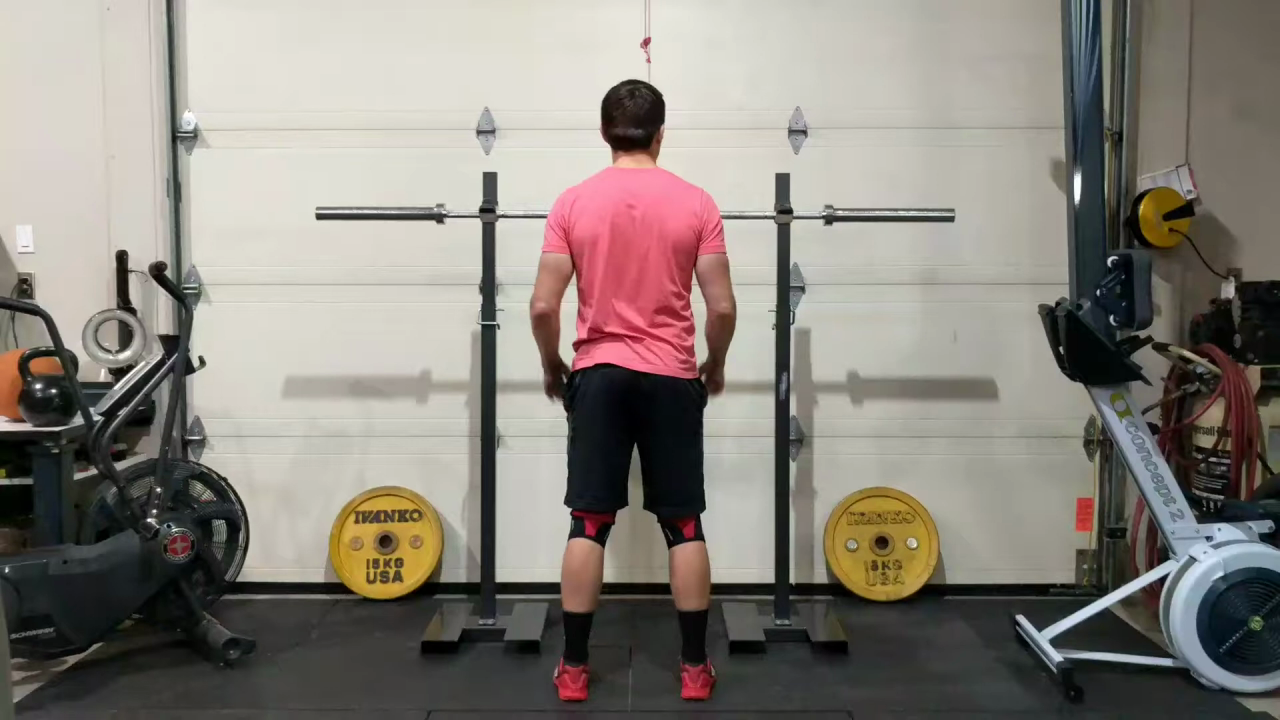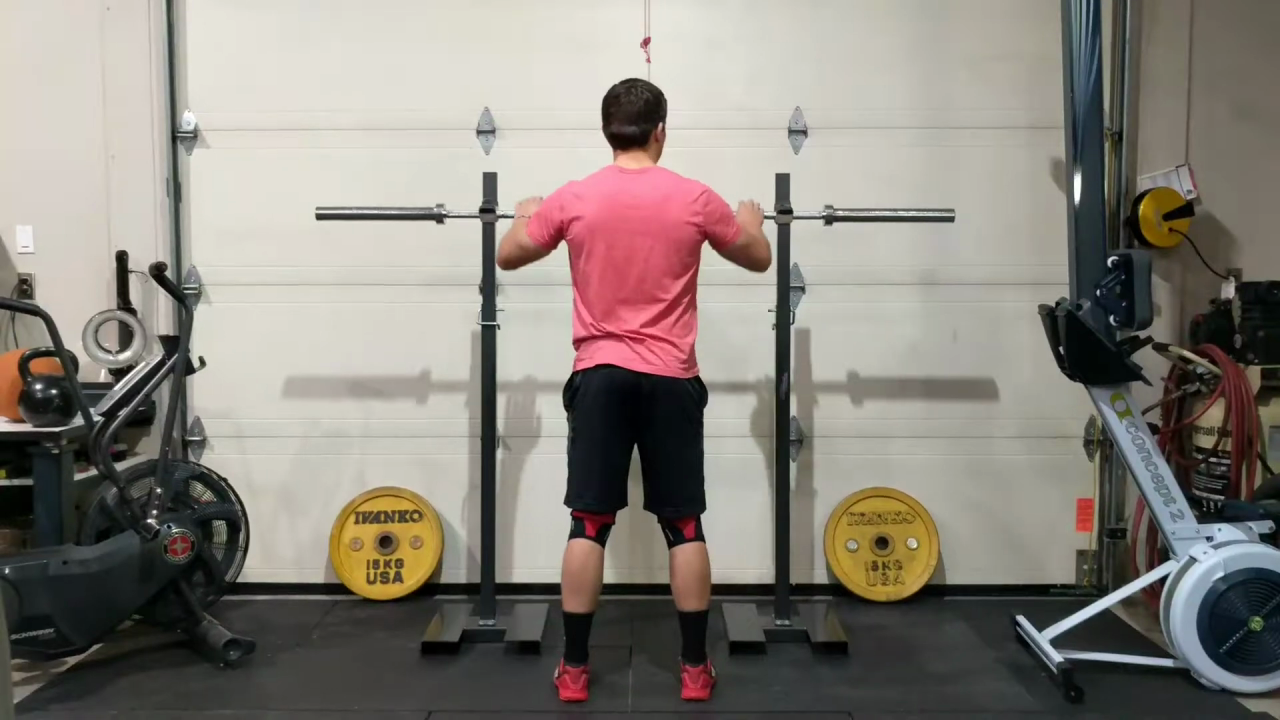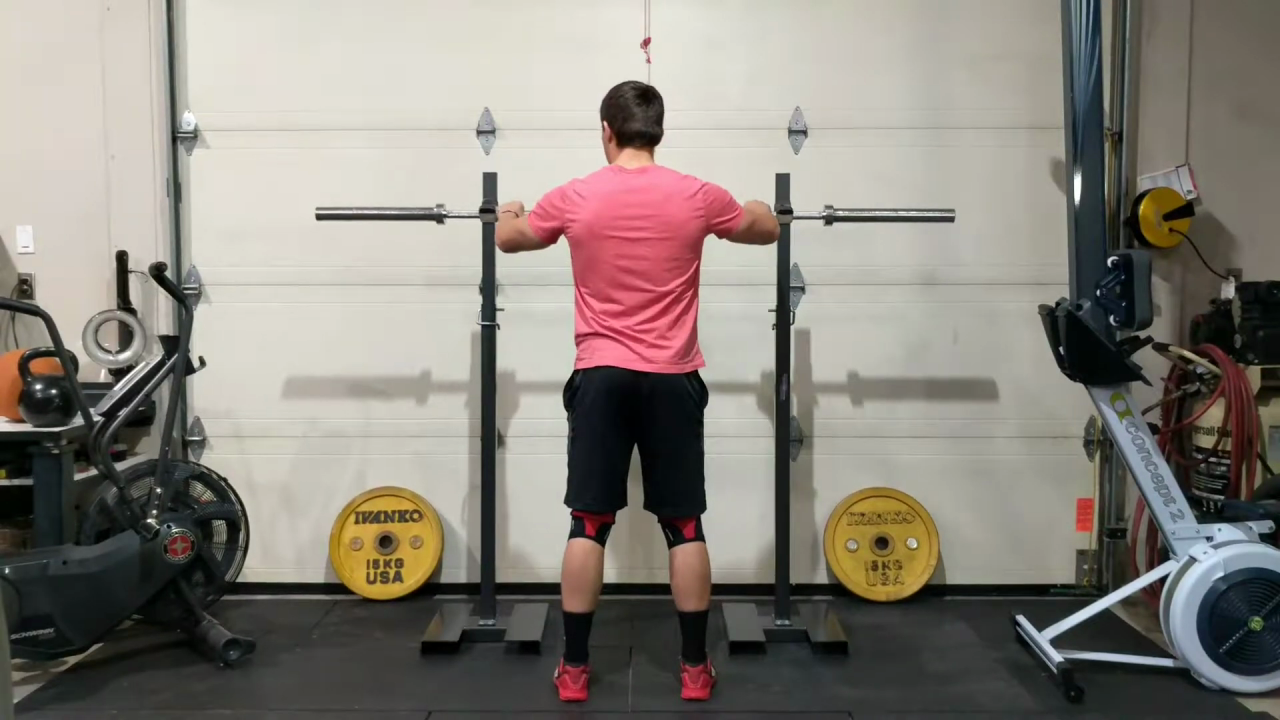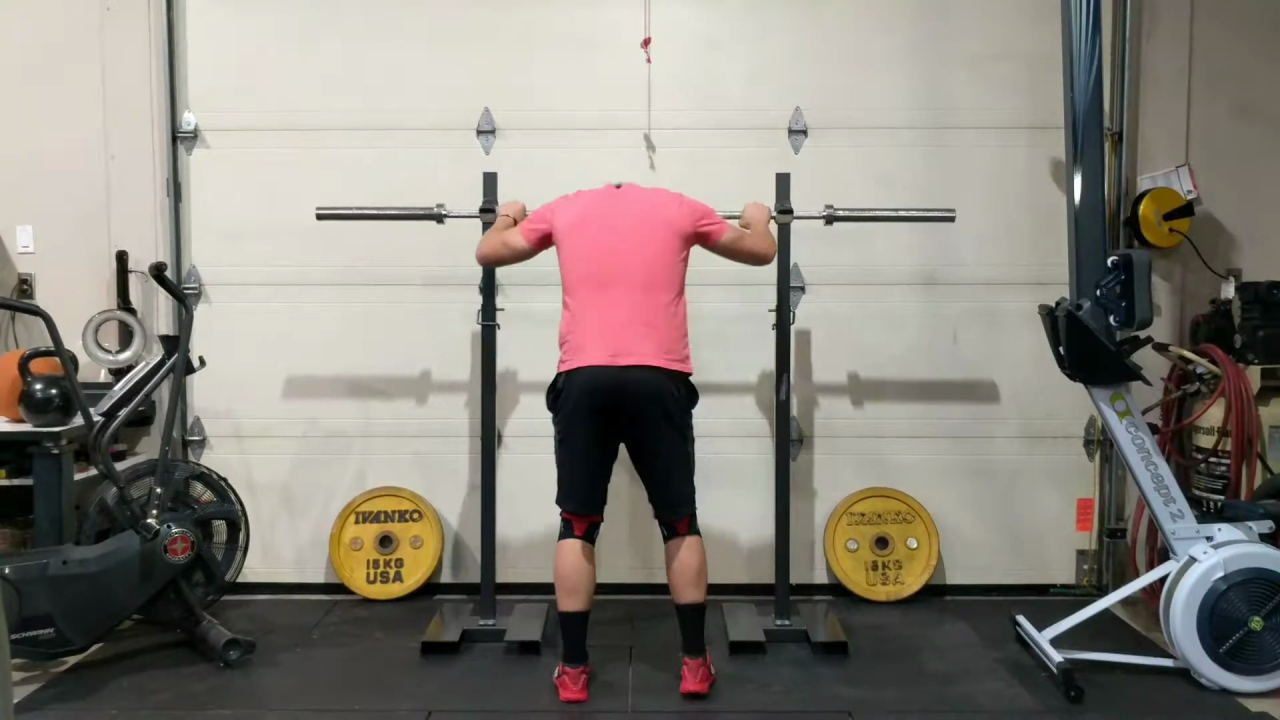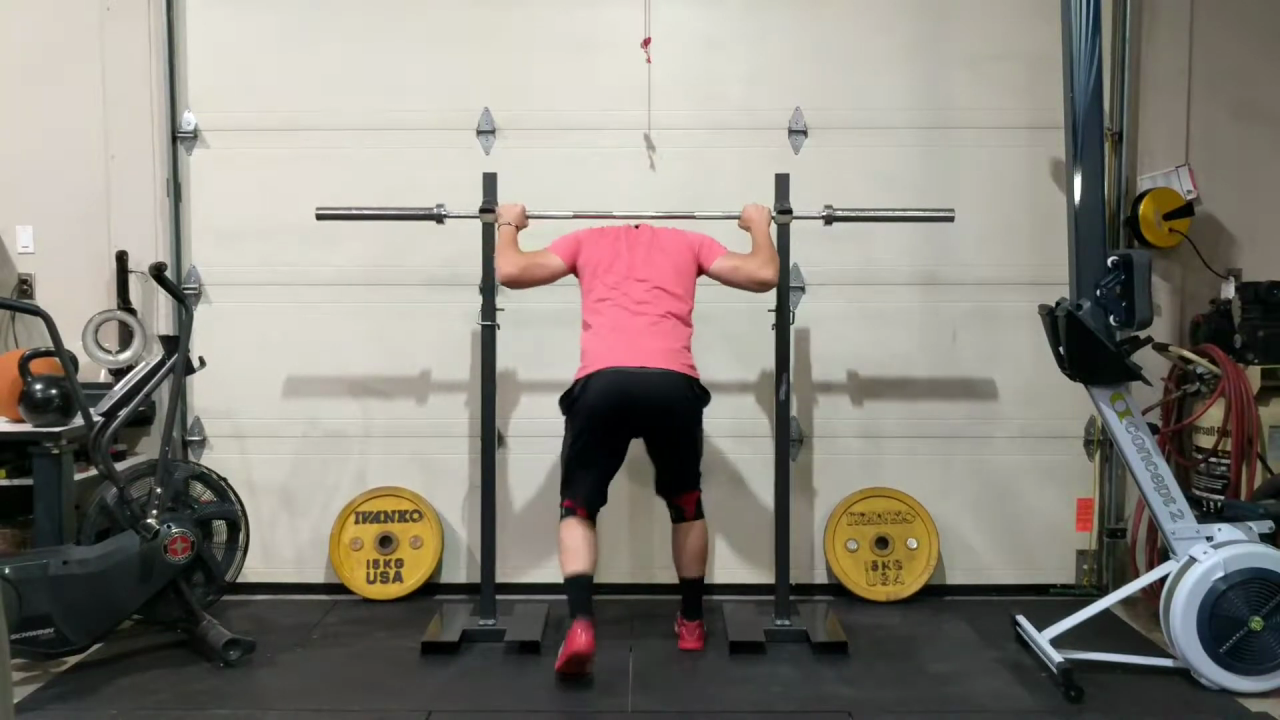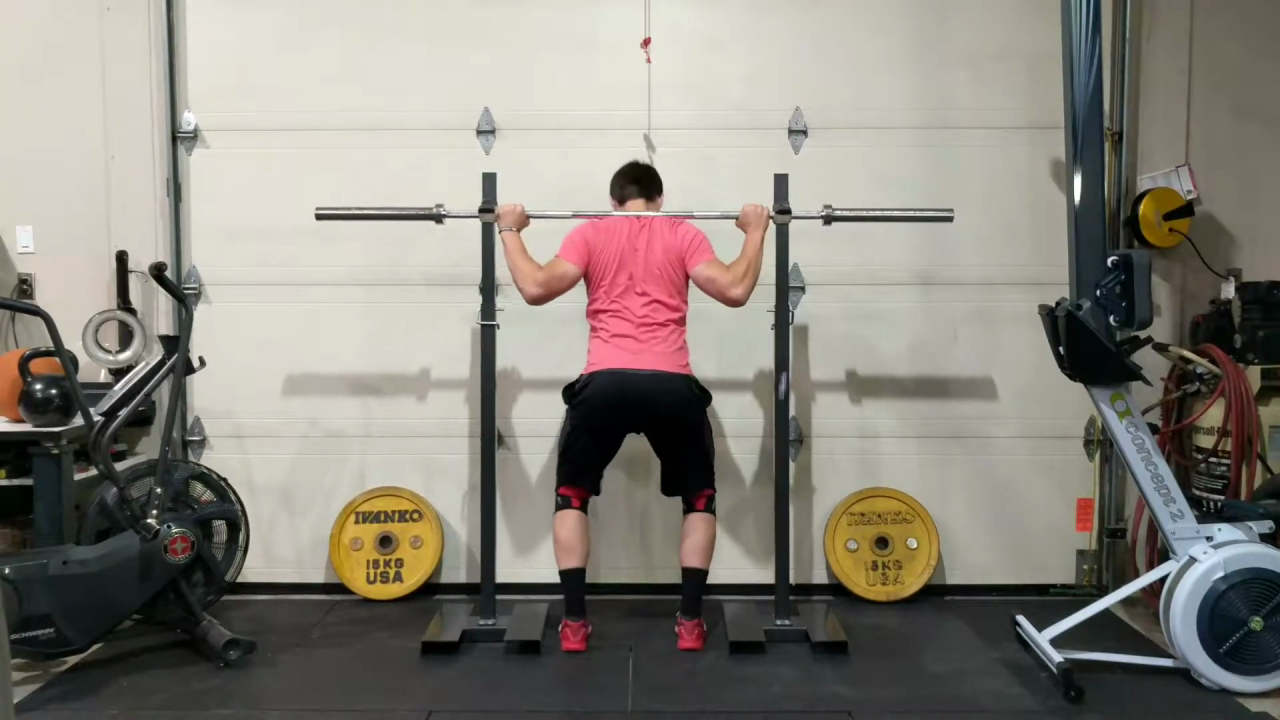
dt=0.5s
person 1, frame 1
left shoulder: (574, 203)
right shoulder: (695, 204)
left elbow: (543, 306)
right elbow: (722, 306)
left wrist: (553, 367)
right wrist: (714, 366)
left hip: (599, 377)
right hip: (671, 380)
left knee: (588, 524)
right knee: (683, 525)
left ankle: (573, 668)
right ankle: (695, 667)
person 1, frame 2
left shoulder: (573, 199)
right shoulder: (695, 200)
left elbow: (508, 254)
right elbow: (758, 256)
left wrist: (524, 215)
right wrist: (751, 218)
left hip: (600, 377)
right hip: (672, 381)
left knee: (589, 524)
right knee: (684, 526)
left ankle: (574, 668)
right ankle: (695, 668)
person 1, frame 3
left shoulder: (574, 198)
right shoulder: (697, 196)
left elbow: (507, 239)
right elbow: (767, 231)
left wrist: (509, 212)
right wrist: (757, 208)
left hip: (600, 378)
right hip: (672, 381)
left knee: (588, 524)
right knee: (684, 526)
left ankle: (573, 668)
right ankle: (695, 668)
person 1, frame 4
left shoulder: (566, 208)
right shoulder: (678, 207)
left elbow: (488, 253)
right elbow: (761, 252)
left wrist: (507, 217)
right wrist: (757, 221)
left hip: (585, 377)
right hip: (660, 376)
left knee: (578, 525)
right knee: (679, 523)
left ankle: (573, 669)
right ankle: (694, 663)
person 1, frame 5
left shoulder: (587, 241)
right shoulder: (687, 242)
left elbow: (509, 272)
right elbow: (764, 276)
left wrist: (507, 224)
right wrist: (759, 226)
left hip: (603, 383)
right hip: (674, 384)
left knee: (578, 510)
right knee: (685, 503)
left ankle: (580, 624)
right ankle: (691, 623)
person 1, frame 6
left shoulder: (590, 233)
right shoulder: (683, 234)
left elbow: (535, 289)
right elbow: (736, 290)
left wrist: (510, 231)
right wrist: (755, 232)
left hip: (605, 384)
right hip: (671, 385)
left knee: (571, 495)
right knee: (699, 497)
left ankle: (574, 622)
right ankle: (690, 621)
